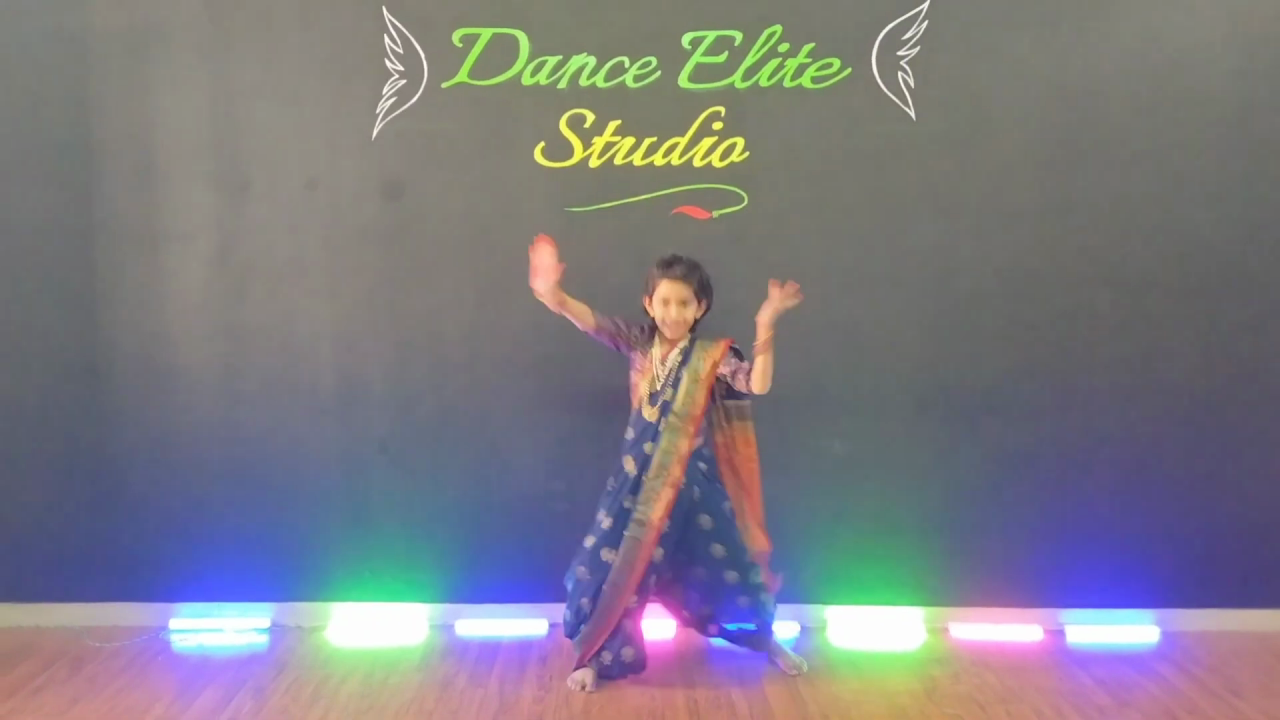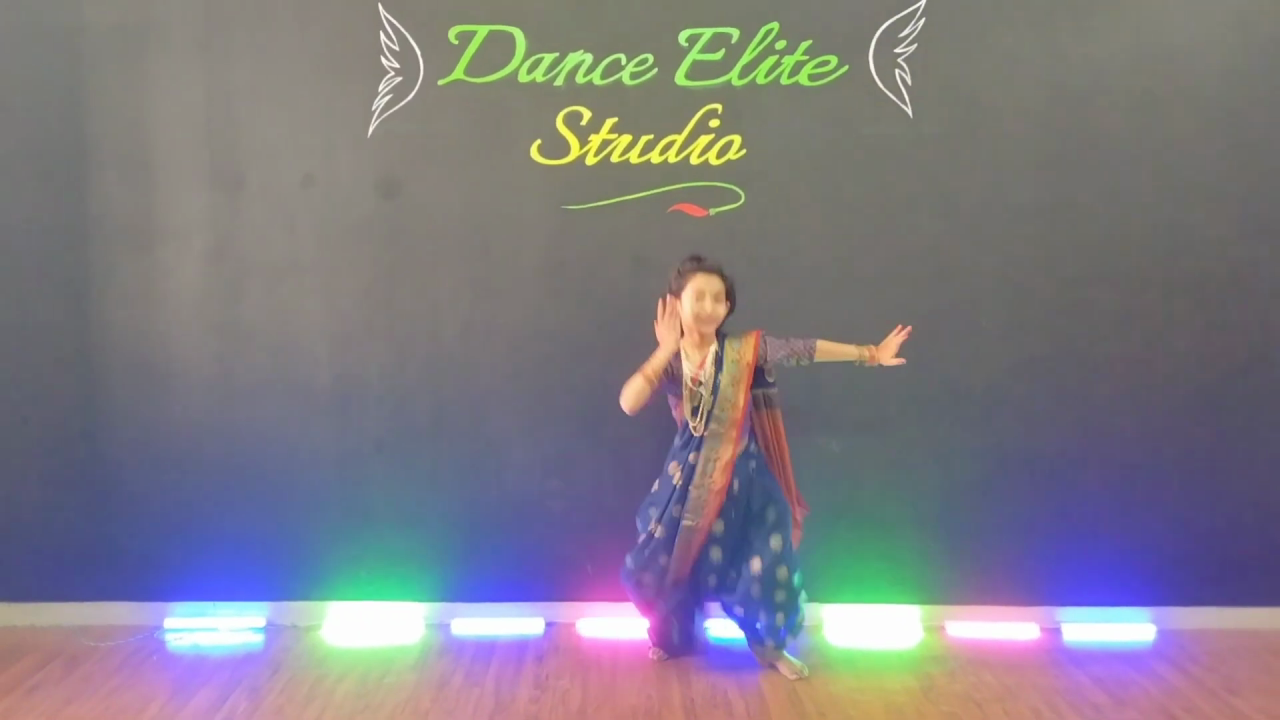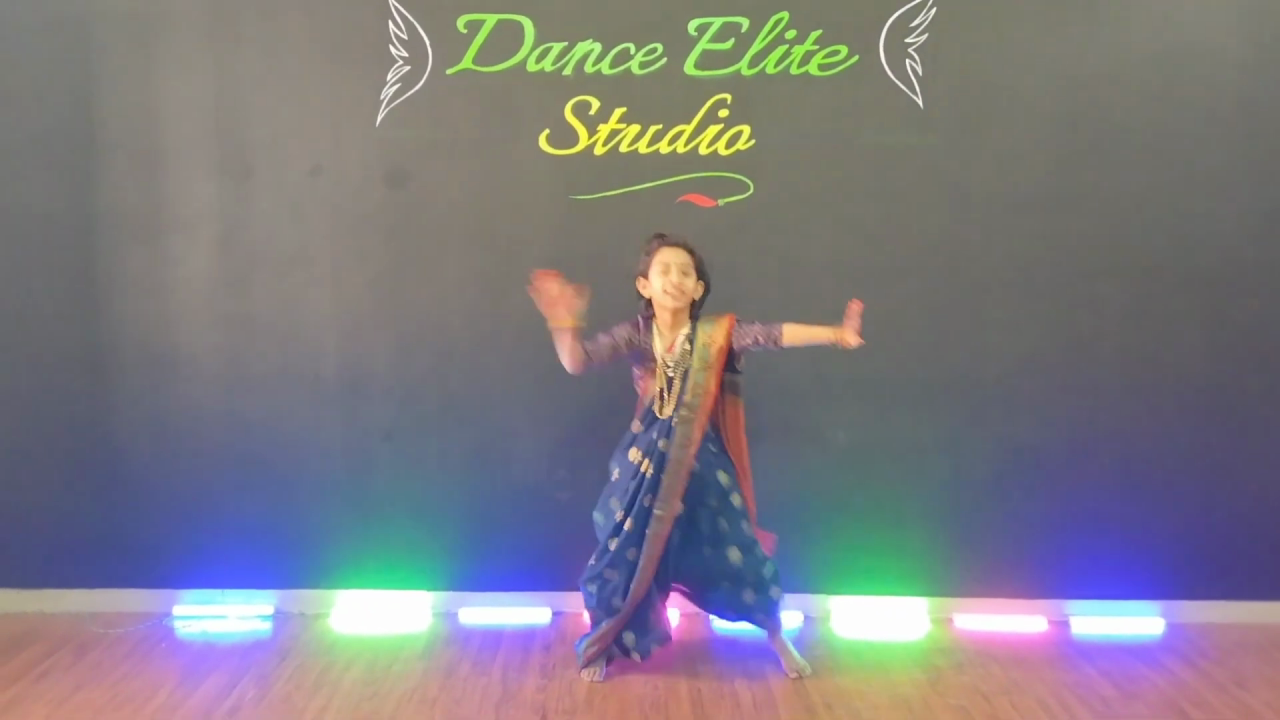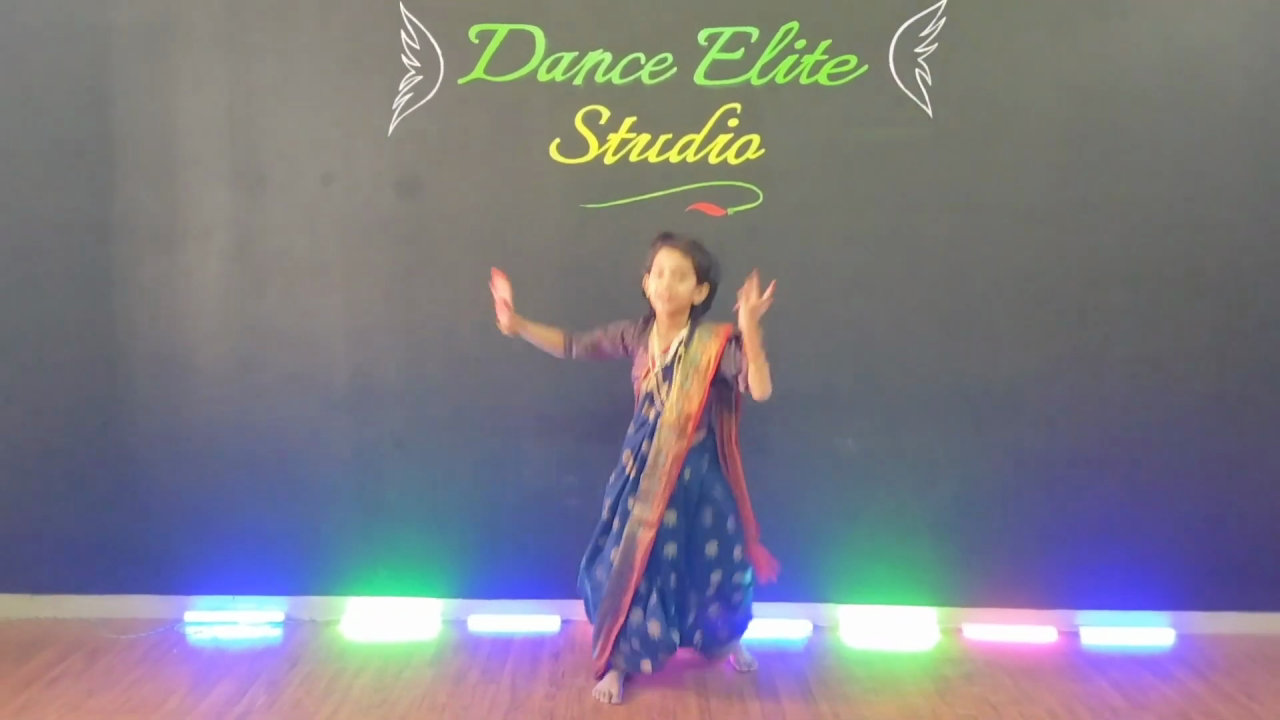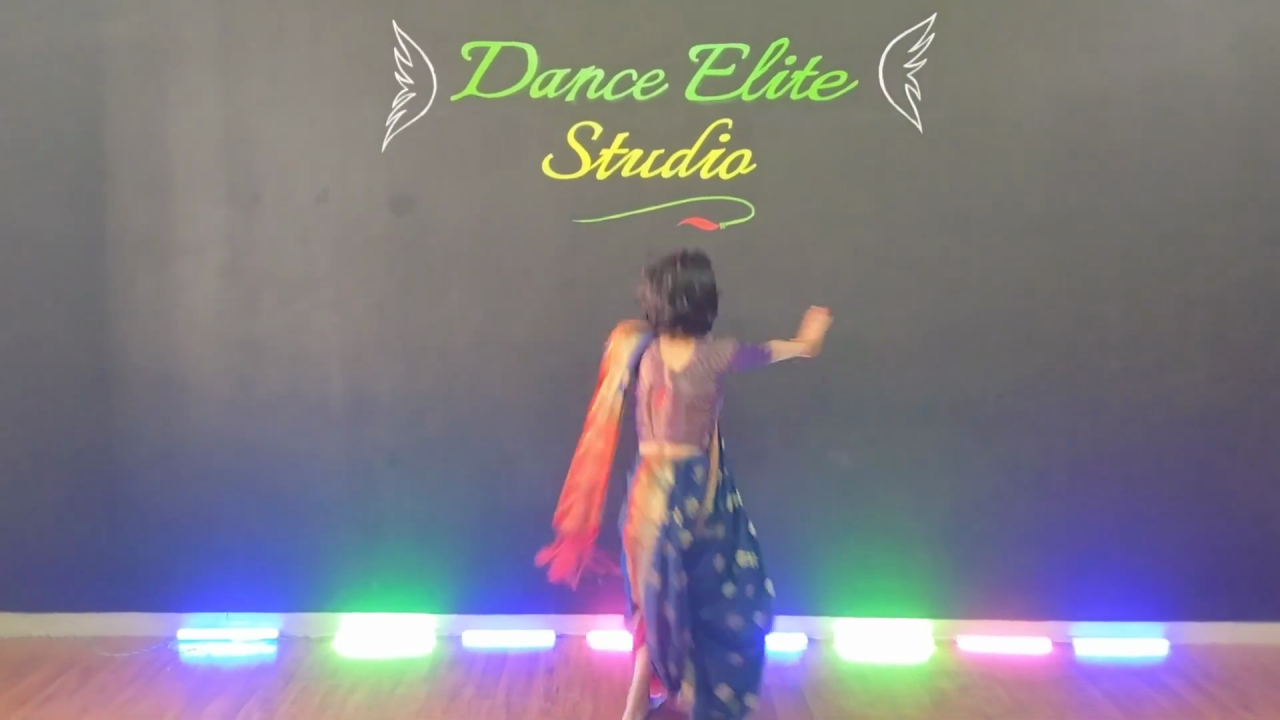
dt=1s
person 1, frame 1
left shoulder: (717, 354)
right shoulder: (638, 342)
left elbow: (758, 386)
right elbow: (590, 319)
left wrist: (764, 331)
right wrist: (553, 294)
left hip: (693, 478)
right hip: (637, 476)
left knee: (728, 562)
right knee: (600, 565)
left ankle: (767, 642)
right ankle: (593, 655)
person 1, frame 2
left shoulder: (748, 350)
right shoulder: (668, 362)
left elbow: (807, 351)
right elbow: (629, 403)
left wrist: (871, 353)
right wrist: (665, 350)
left hip: (744, 474)
right hip: (686, 475)
left knee: (770, 562)
right knee: (662, 562)
left ankle: (768, 644)
right ankle: (672, 635)
person 1, frame 3
left shoulder: (718, 333)
right shoulder: (632, 336)
left elbow: (772, 334)
right elbow: (576, 364)
left wrist: (833, 334)
right wrist: (566, 326)
left hip: (701, 461)
right hip: (643, 461)
left knee: (739, 551)
right knee: (622, 557)
left ankle: (775, 635)
right ankle: (604, 644)
person 1, frame 4
left shoulder: (717, 341)
right shoulder: (634, 335)
left elbow: (760, 390)
right elbow: (572, 345)
left wrist: (750, 330)
right wrist: (515, 323)
left hip: (696, 471)
right hip: (642, 468)
left knee: (718, 564)
right knee: (623, 562)
left ankle: (723, 641)
right ankle: (617, 662)
person 1, frame 5
left shoulder: (632, 342)
right shoulder: (719, 353)
right elbow: (769, 353)
right wrist: (806, 343)
left hip: (648, 484)
right hip: (699, 487)
left knee: (661, 600)
right knee: (725, 597)
